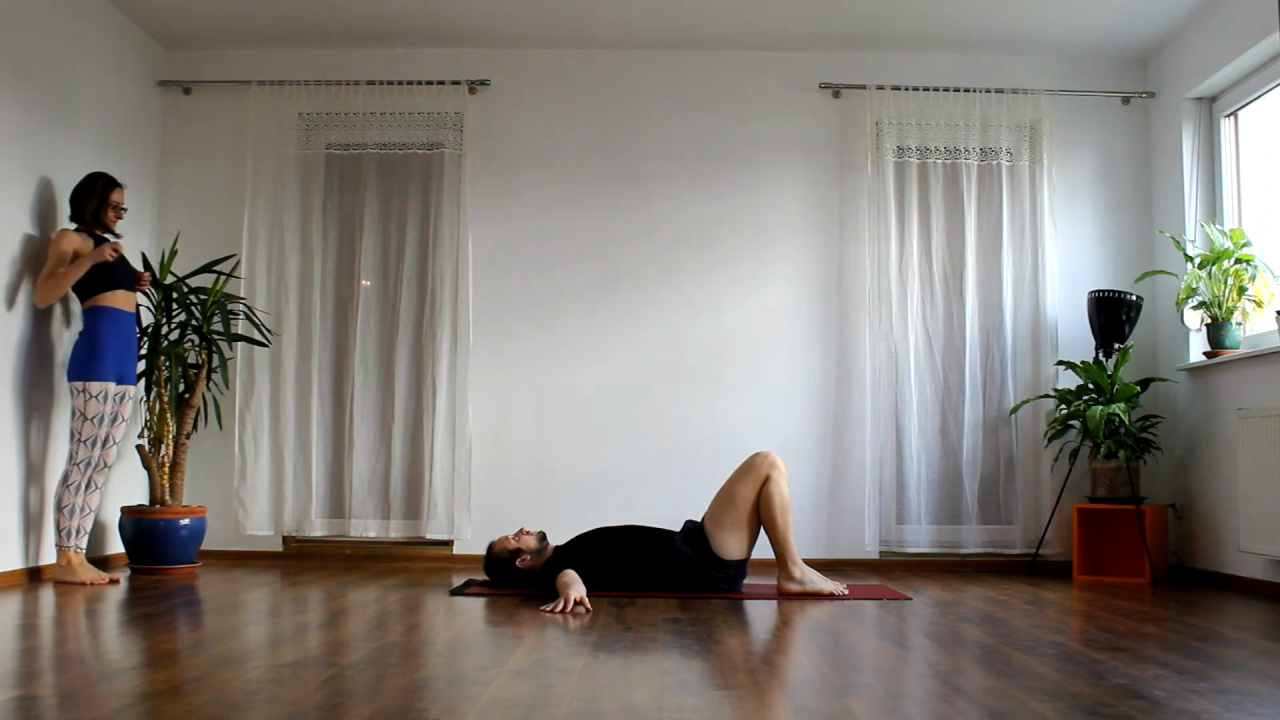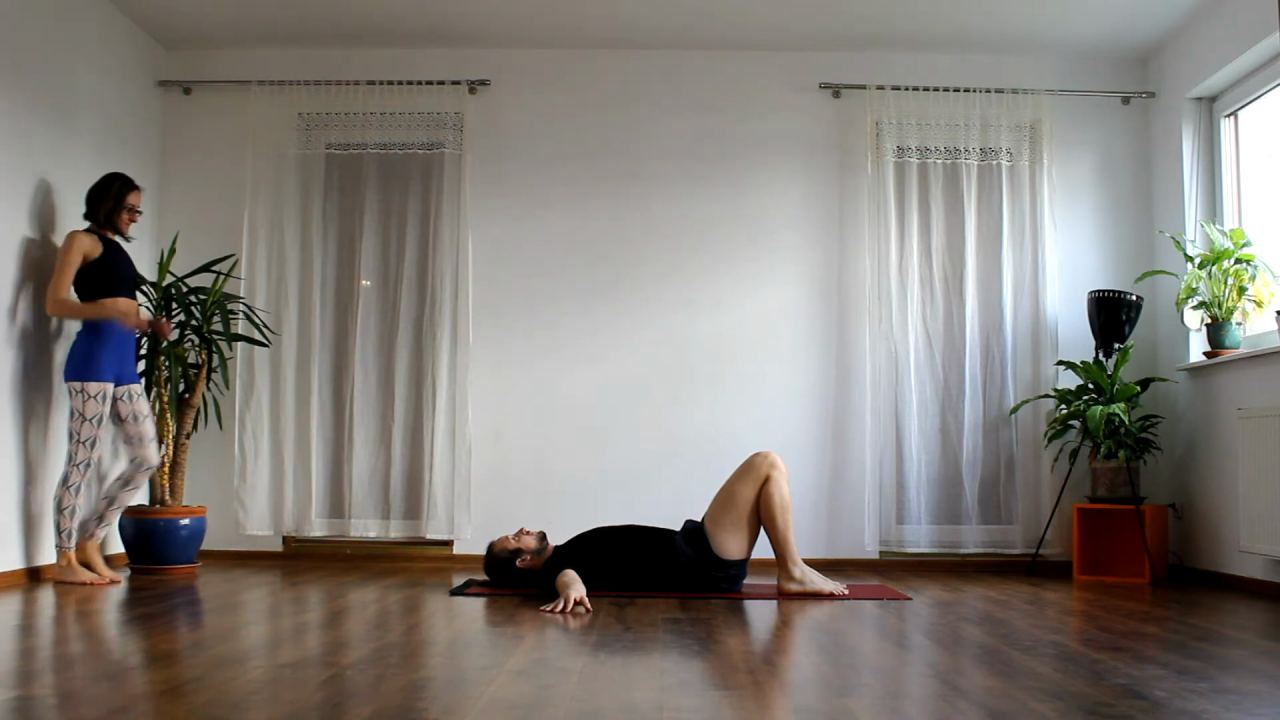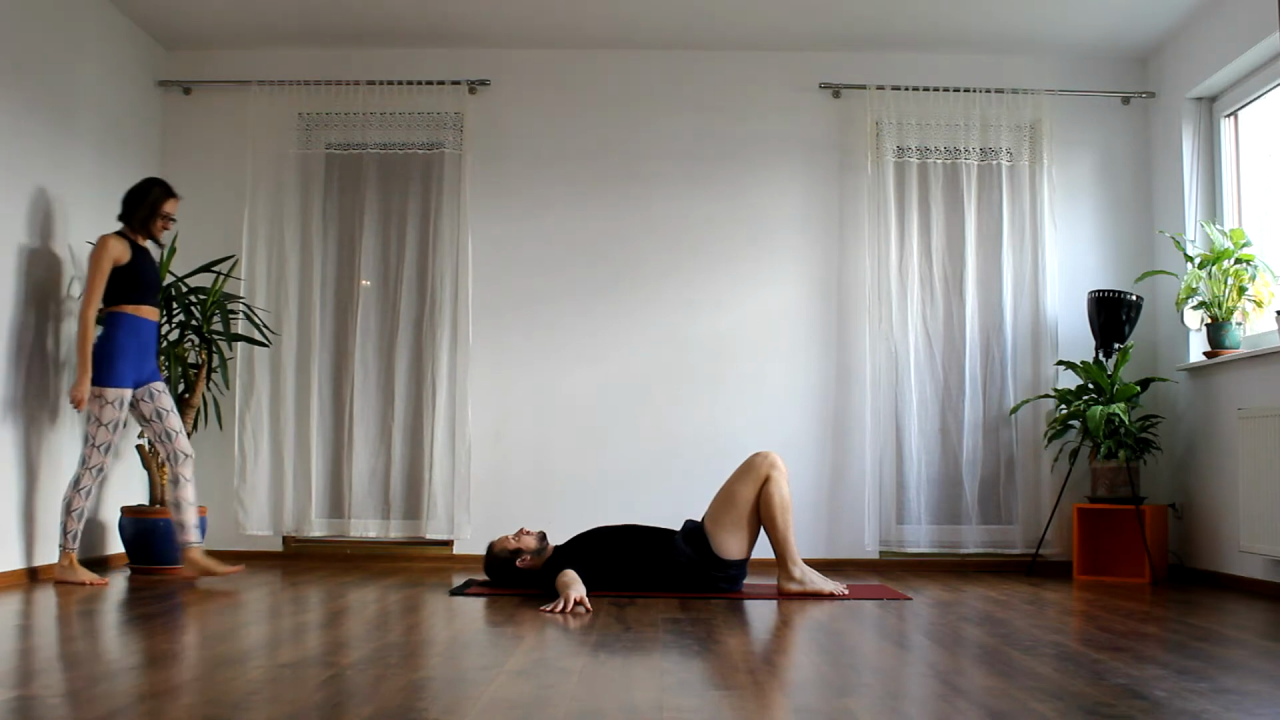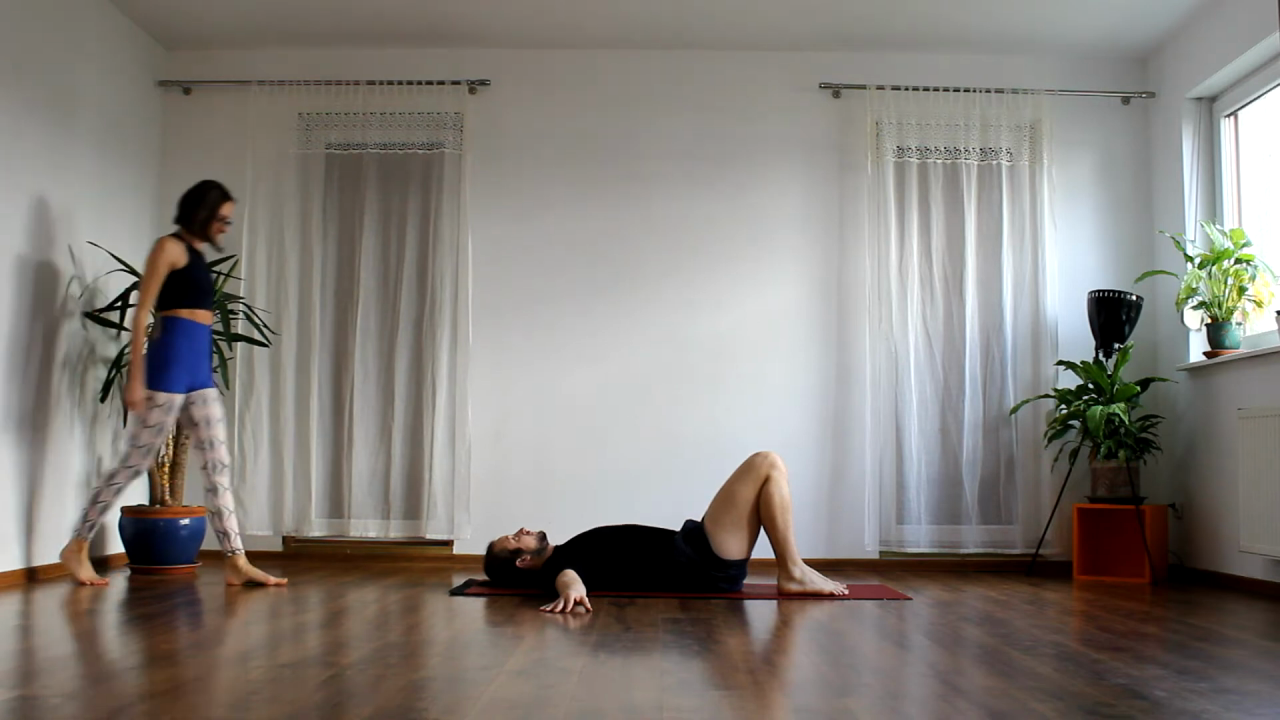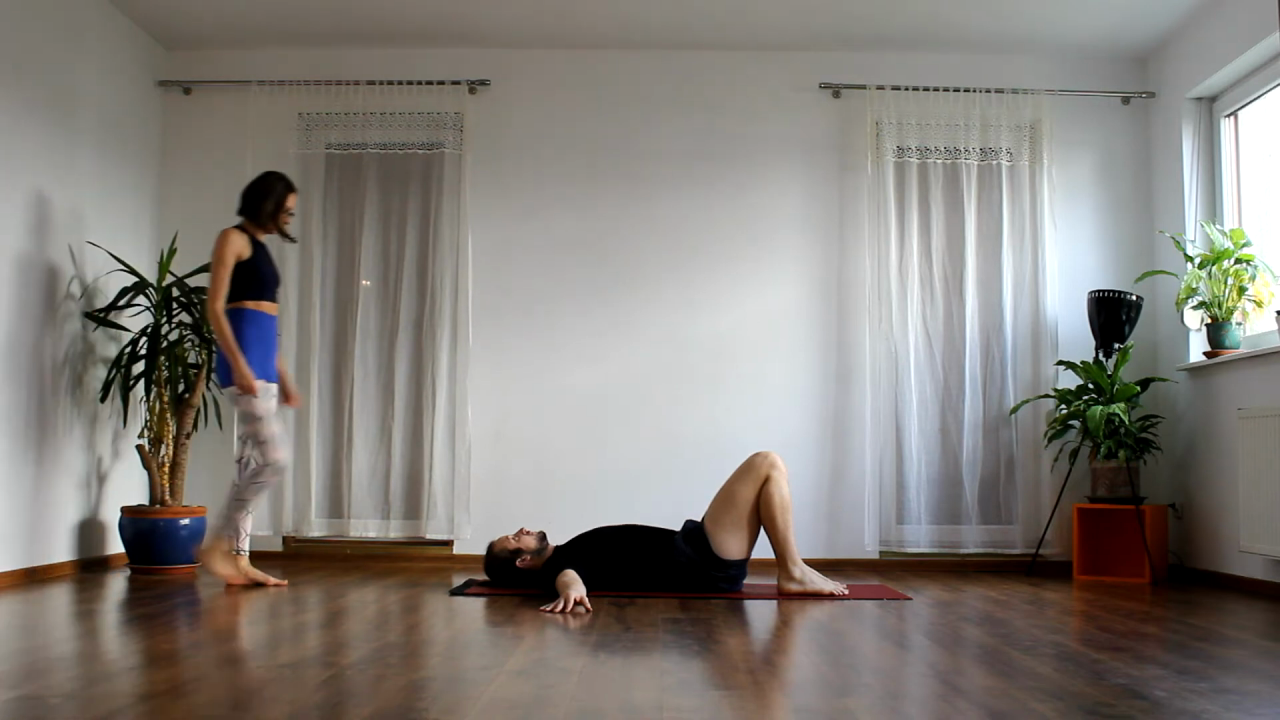
dt=0.3s
person 1, frame 1
left shoulder: (108, 246)
right shoulder: (72, 238)
right elbow: (43, 295)
left wrist: (135, 284)
right wrist: (91, 259)
left hip: (124, 356)
right hip: (97, 353)
left knee: (102, 464)
right knee: (83, 460)
left ankle: (78, 555)
right ankle: (64, 560)
person 1, frame 2
left shoulder: (117, 249)
right shoulder: (81, 241)
right elbow: (55, 302)
left wrist: (149, 325)
right wrist: (110, 313)
left hip: (123, 365)
right hip: (94, 361)
left knee: (147, 456)
right knee: (83, 461)
left ankle: (89, 543)
right ankle: (65, 560)
person 1, frame 3
left shoulder: (145, 254)
right shoulder: (112, 244)
right elbow: (88, 312)
right wrist: (83, 375)
left hip: (146, 369)
right hip: (116, 362)
left knee: (182, 454)
right knee: (96, 464)
left ankle: (191, 552)
right ankle: (67, 561)
person 1, frame 4
left shoulder: (198, 255)
right shoulder: (170, 248)
right elbow: (141, 314)
right wrist: (136, 377)
left hip: (201, 369)
right hip: (172, 365)
left knee: (219, 467)
right knee: (135, 465)
left ankle: (236, 563)
right ankle: (76, 548)
person 1, frame 5
left shoulder: (261, 246)
right shoulder: (232, 239)
right elbow: (215, 308)
left wrist: (281, 375)
right wrist: (240, 366)
left hip: (263, 363)
right hip: (243, 360)
left knee: (250, 462)
right knee: (274, 459)
left ankle: (237, 560)
right ankle: (217, 544)
person 2, frame 1
left shoulder: (560, 557)
right shoulder: (555, 568)
right elbow: (570, 577)
right wrist: (570, 589)
left hip: (694, 555)
right hip: (705, 567)
left knee: (765, 471)
right knee: (767, 464)
left ankle: (793, 571)
right ankle: (792, 573)
person 2, frame 2
left shoulder: (559, 556)
right shoulder: (554, 568)
right elbow: (568, 576)
right wrist: (570, 590)
left hip: (694, 555)
right hip: (704, 566)
left knee: (762, 469)
right knee: (767, 464)
left ankle: (792, 570)
right ankle: (793, 573)
person 2, frame 3
left shoulder: (560, 557)
right shoulder: (555, 567)
right elbow: (568, 577)
right wrist: (571, 589)
left hip: (694, 556)
right hip: (705, 566)
left knee: (764, 470)
right knee: (767, 464)
left ankle: (793, 571)
right ankle: (792, 573)
person 2, frame 4
left shoulder: (560, 556)
right shoulder: (555, 568)
right elbow: (569, 576)
right wrist: (570, 589)
left hip: (695, 556)
right hip: (705, 565)
left knee: (762, 469)
right knee: (767, 464)
left ankle: (793, 570)
right ankle: (792, 572)
person 2, frame 5
left shoulder: (560, 557)
right shoulder: (555, 567)
right elbow: (568, 577)
right wrist: (570, 589)
left hip: (694, 554)
right hip: (705, 565)
left knee: (763, 472)
right knee: (767, 464)
left ankle: (792, 570)
right ankle: (792, 573)
